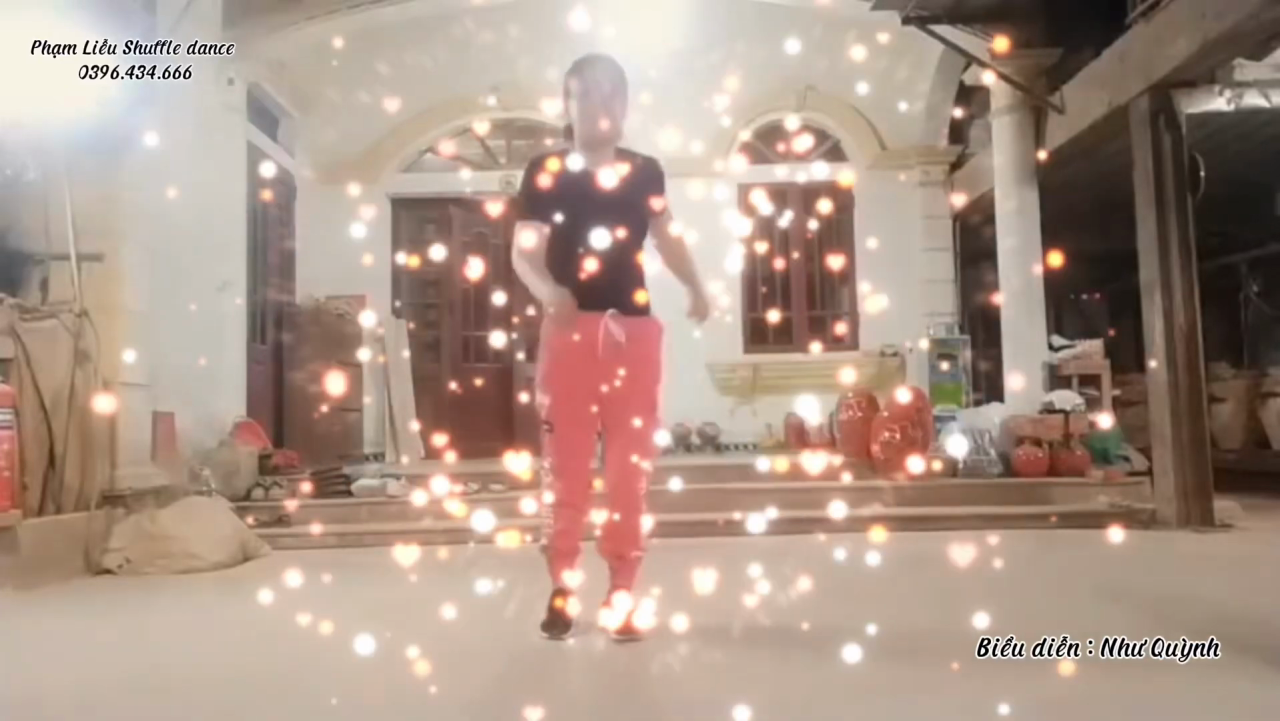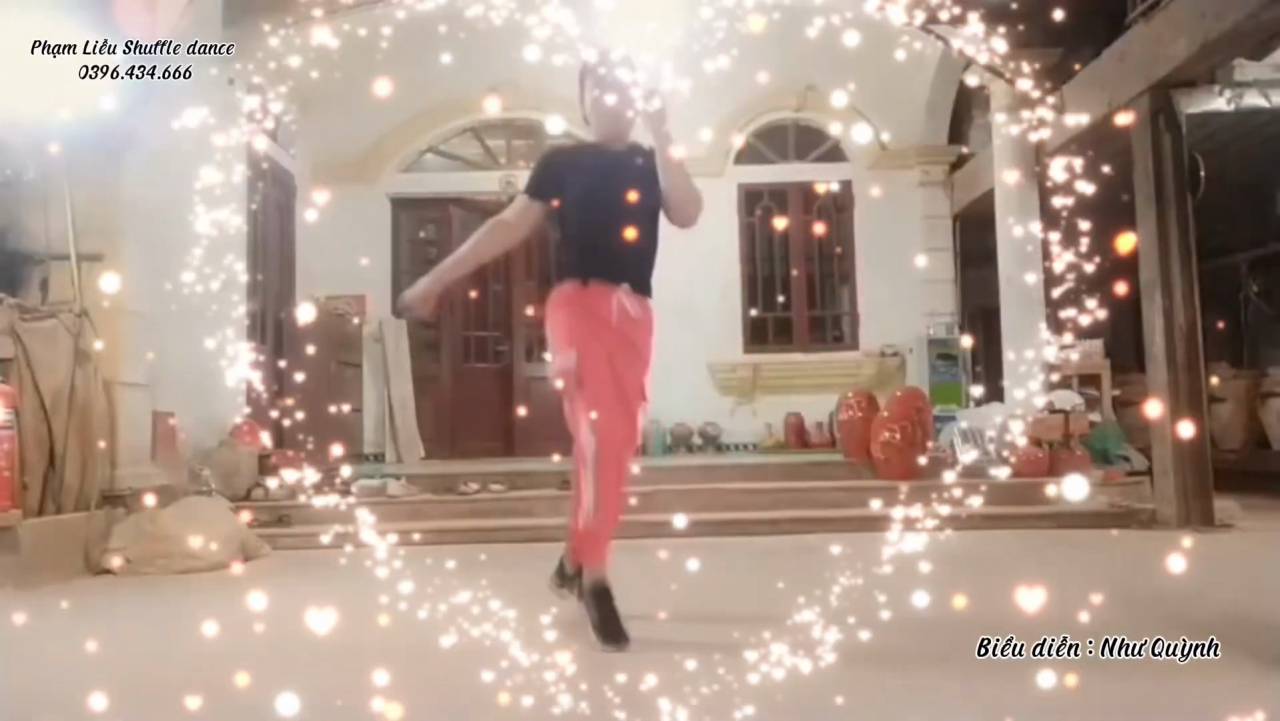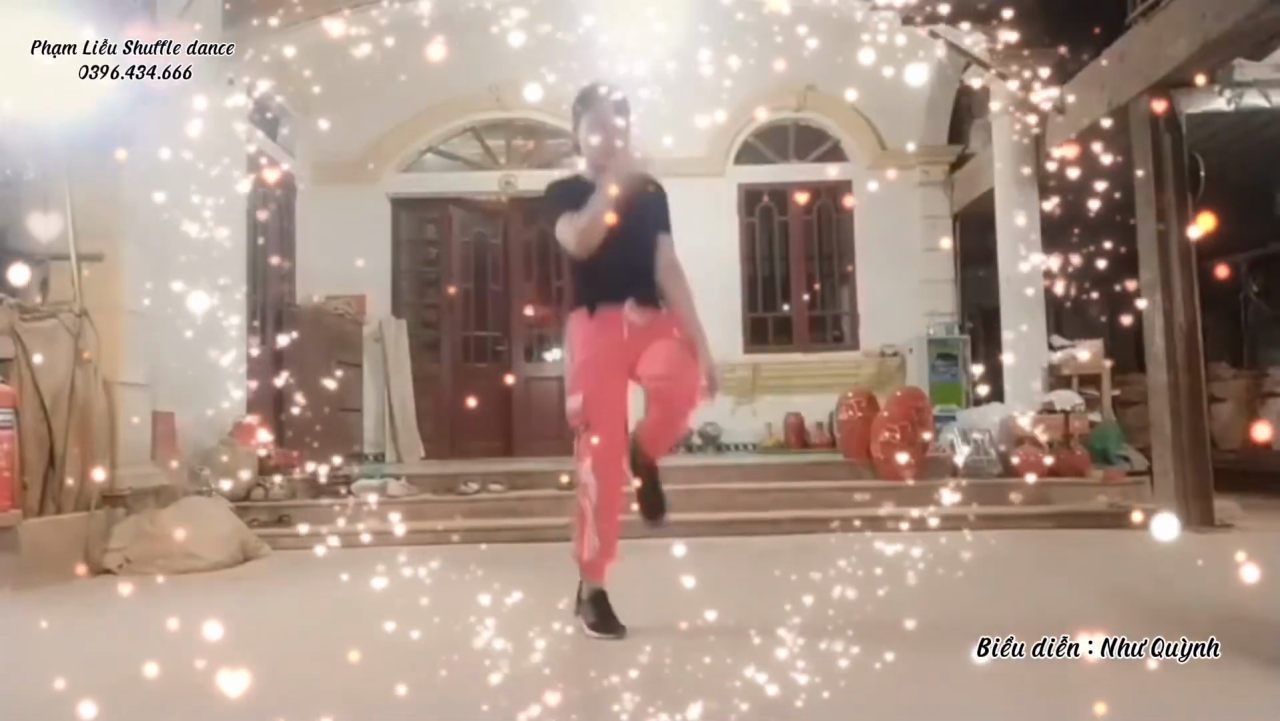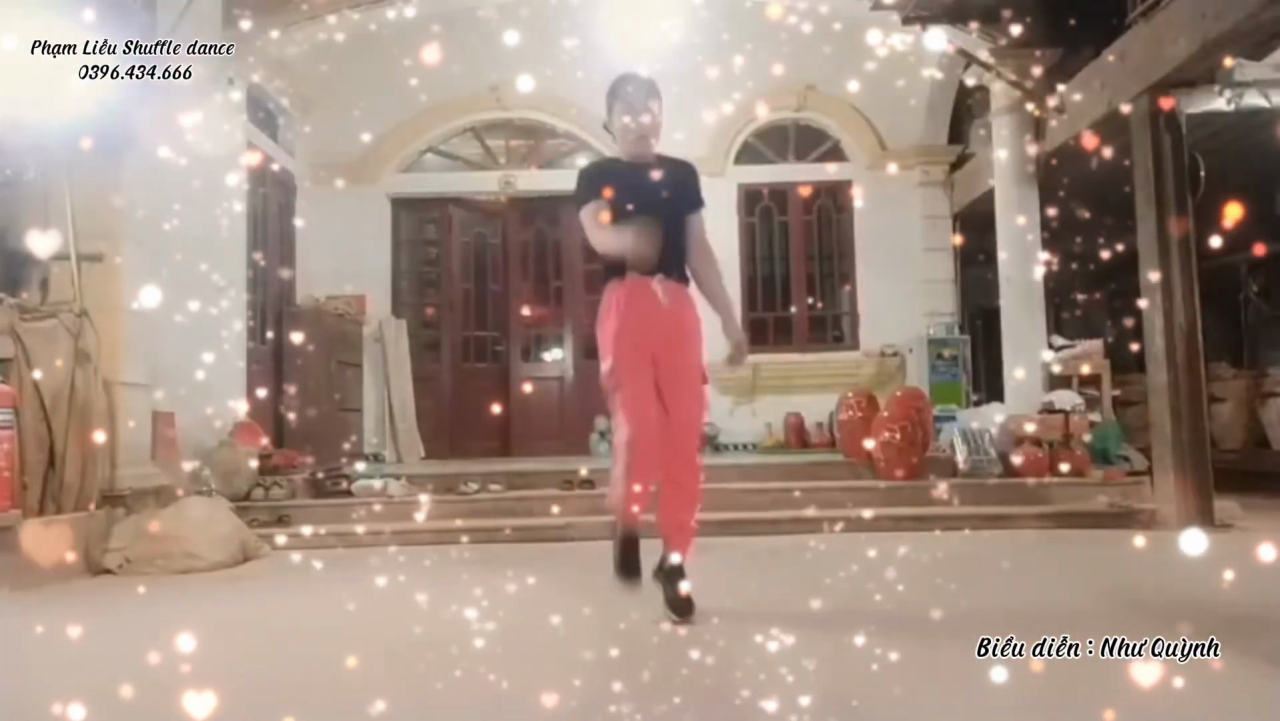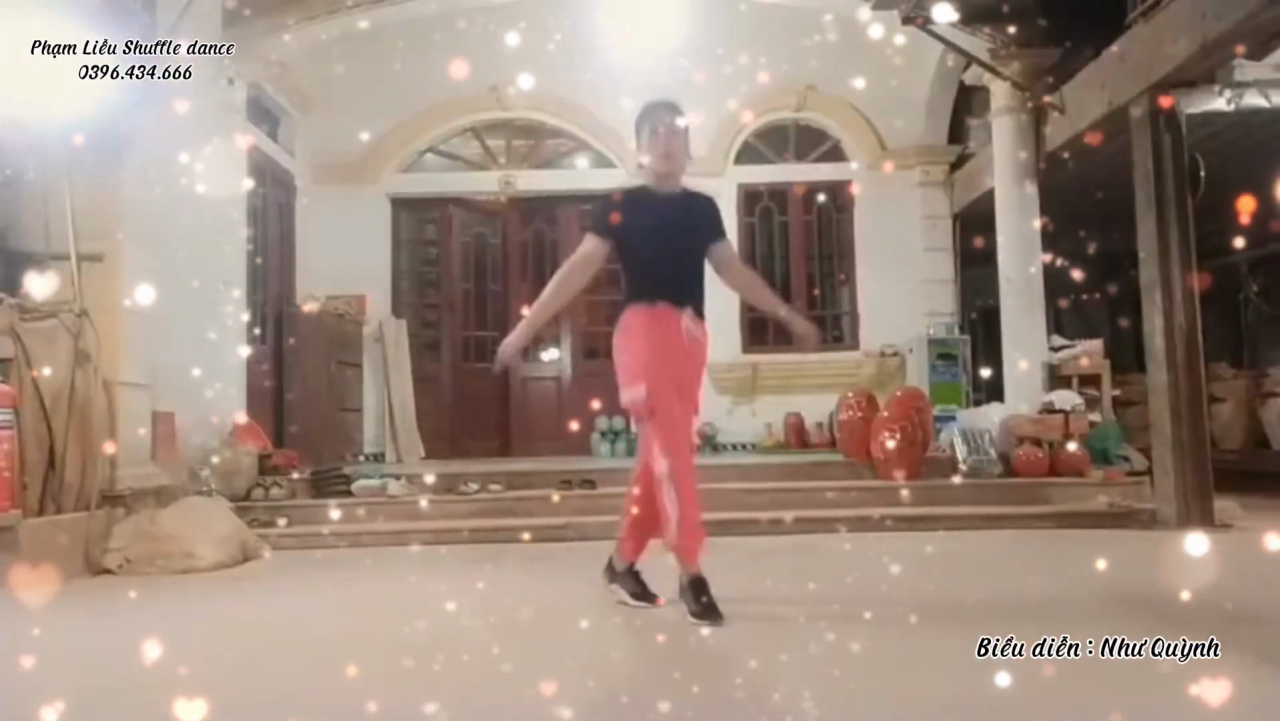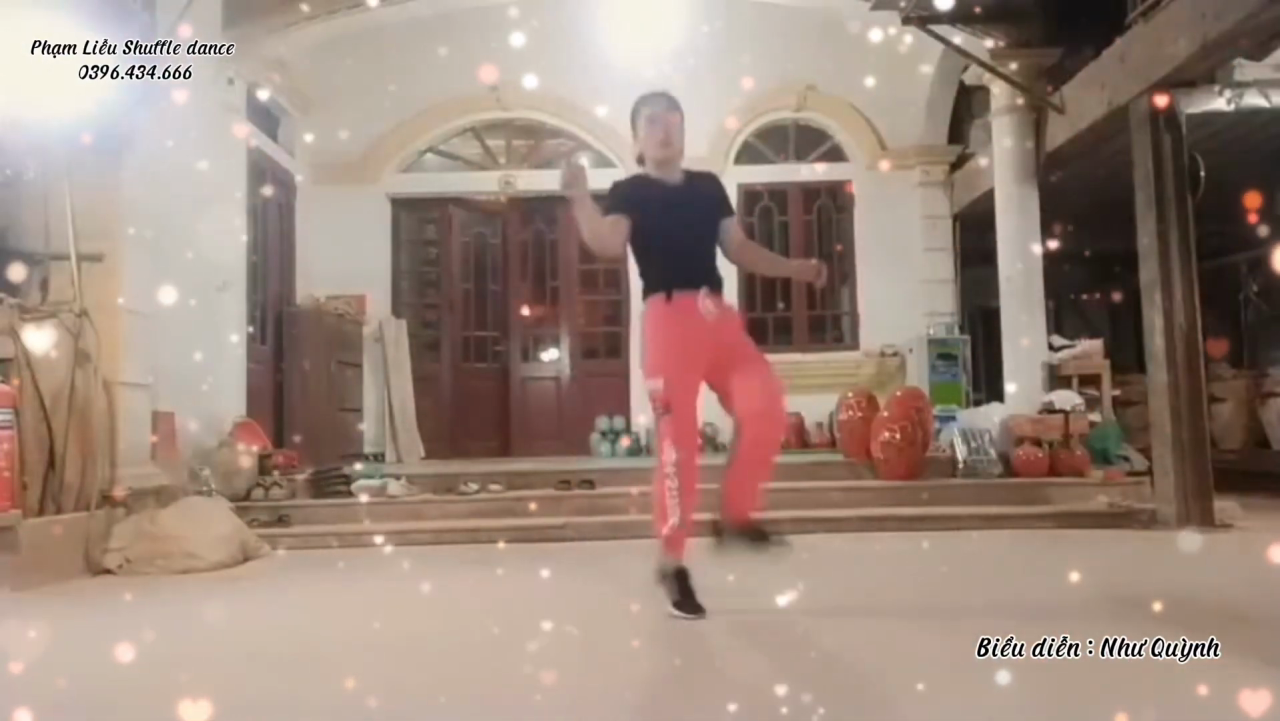
dt=0.4s
person 1, frame 1
left shoulder: (646, 174)
right shoulder: (546, 173)
left elbow: (666, 235)
right elbow: (526, 253)
left wrist: (695, 283)
right wrist: (546, 291)
left hip: (635, 333)
right hip: (573, 334)
left knee: (631, 469)
right knee: (565, 472)
left ankle: (621, 592)
right ankle: (561, 589)
person 1, frame 2
left shoulder: (653, 163)
right shoulder: (563, 162)
left elbow: (688, 214)
right elbow: (507, 226)
left wrist: (662, 142)
right wrist: (437, 279)
left hip: (635, 316)
right hip: (579, 307)
left knee: (617, 451)
right knee: (598, 435)
left ankle: (573, 564)
right ankle: (595, 583)
person 1, frame 3
left shoulder: (653, 193)
right shoulder: (565, 194)
left elbow: (669, 271)
right elbow: (578, 242)
left wrist: (699, 342)
right wrist: (610, 185)
left hip: (653, 323)
right hip: (595, 329)
left knee: (678, 385)
right knee: (600, 464)
left ankle: (646, 456)
right ankle: (591, 590)
person 1, frame 4
left shoulder: (682, 174)
right shoulder: (596, 176)
left elbow: (699, 251)
right elbow: (597, 234)
left wrist: (731, 319)
right wrist: (625, 241)
left hip: (679, 307)
right hip: (627, 305)
left knee: (684, 438)
right knee: (635, 427)
left ankle: (674, 560)
right ankle: (627, 530)
person 1, frame 5
left shoulder: (702, 206)
right shoulder: (623, 204)
left elbow: (733, 269)
right elbow: (580, 267)
left wrist: (789, 316)
right wrist: (527, 326)
left hip: (691, 336)
right hip: (644, 332)
left knee: (660, 459)
right knee: (671, 454)
left ankle: (621, 564)
right ankle: (691, 575)
person 1, frame 6
left shoulder: (709, 187)
right shoulder: (627, 191)
left elbow: (741, 249)
right elbow: (605, 245)
left wrist: (794, 268)
right wrist: (578, 194)
left hip: (721, 318)
right hip: (669, 319)
left knee: (766, 414)
right knee: (679, 443)
left ankle: (737, 515)
right ankle: (671, 565)
